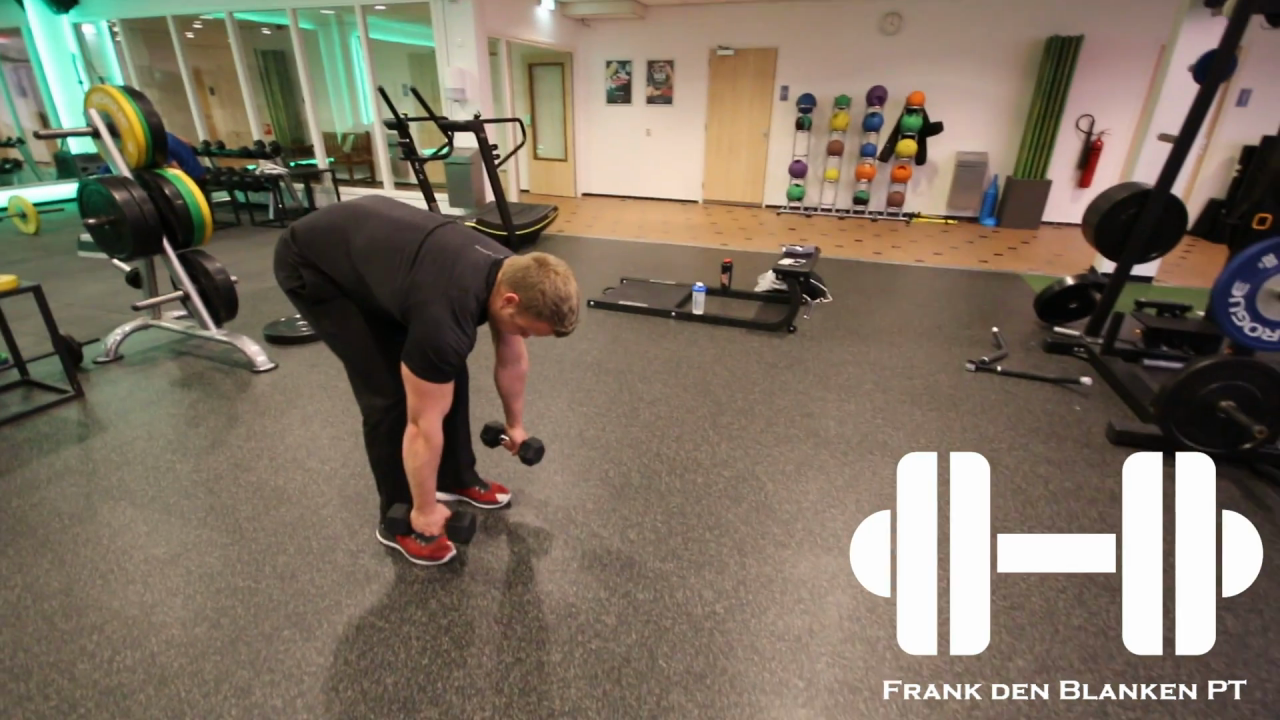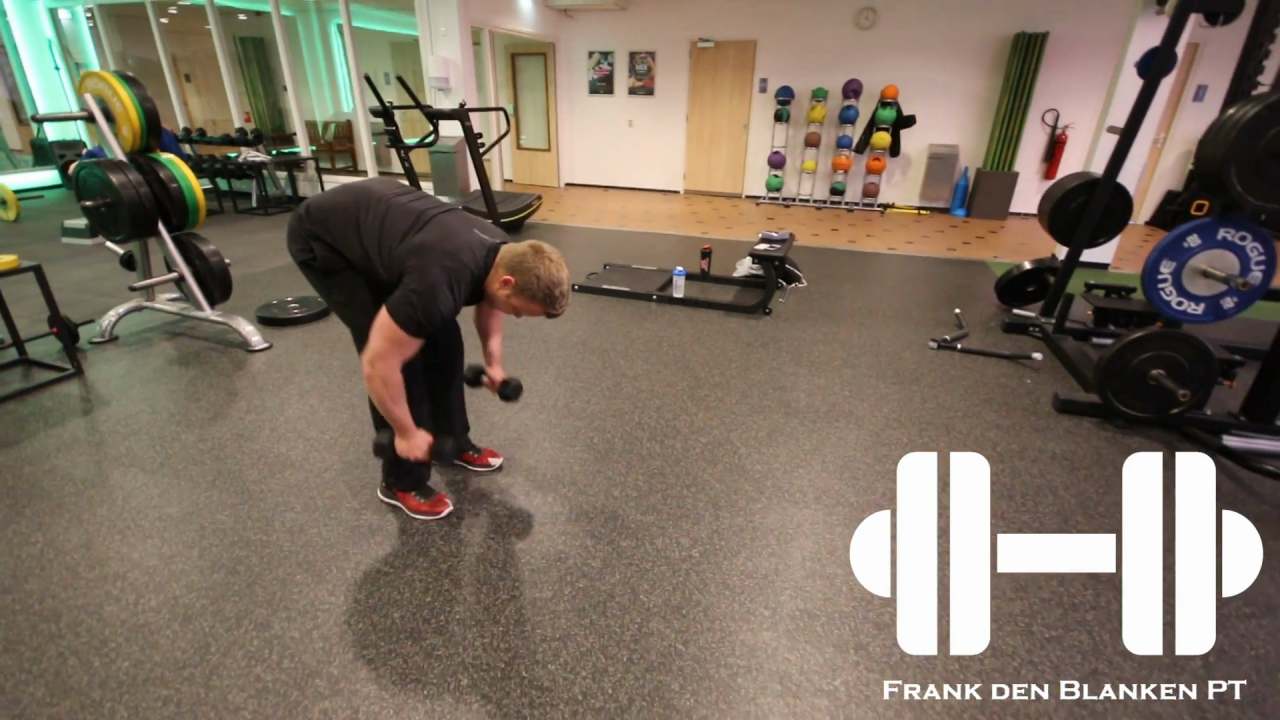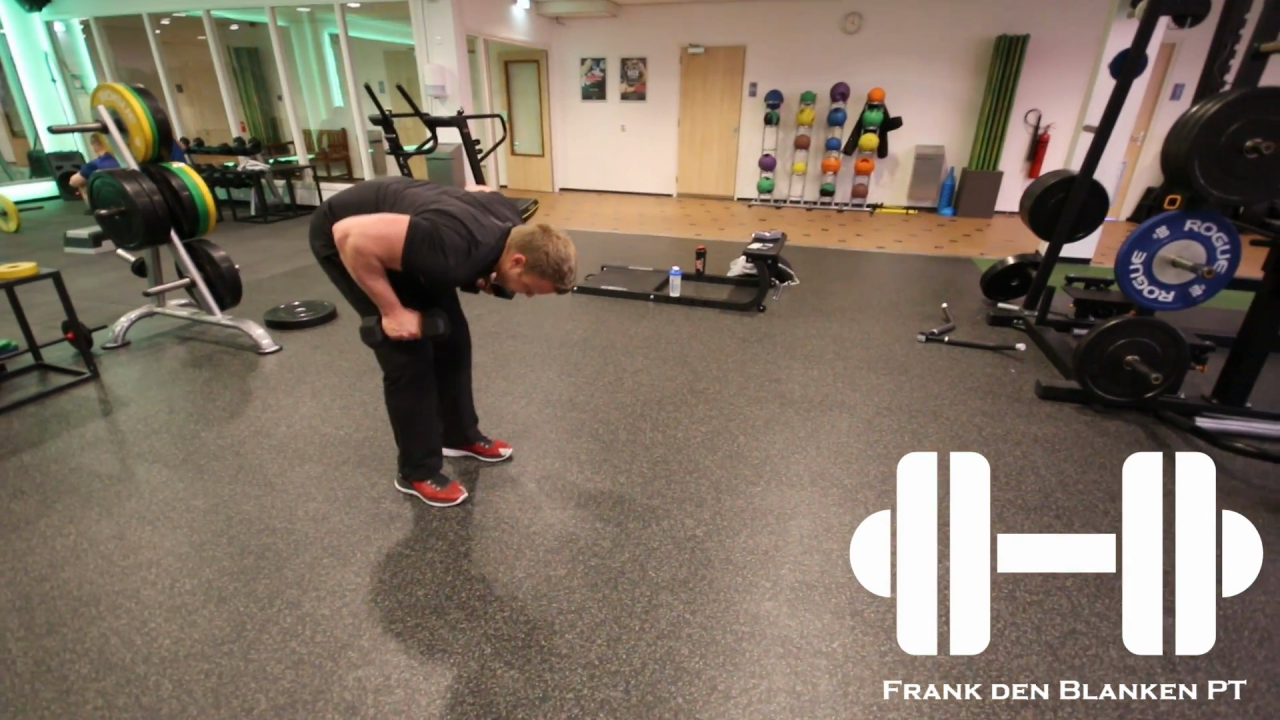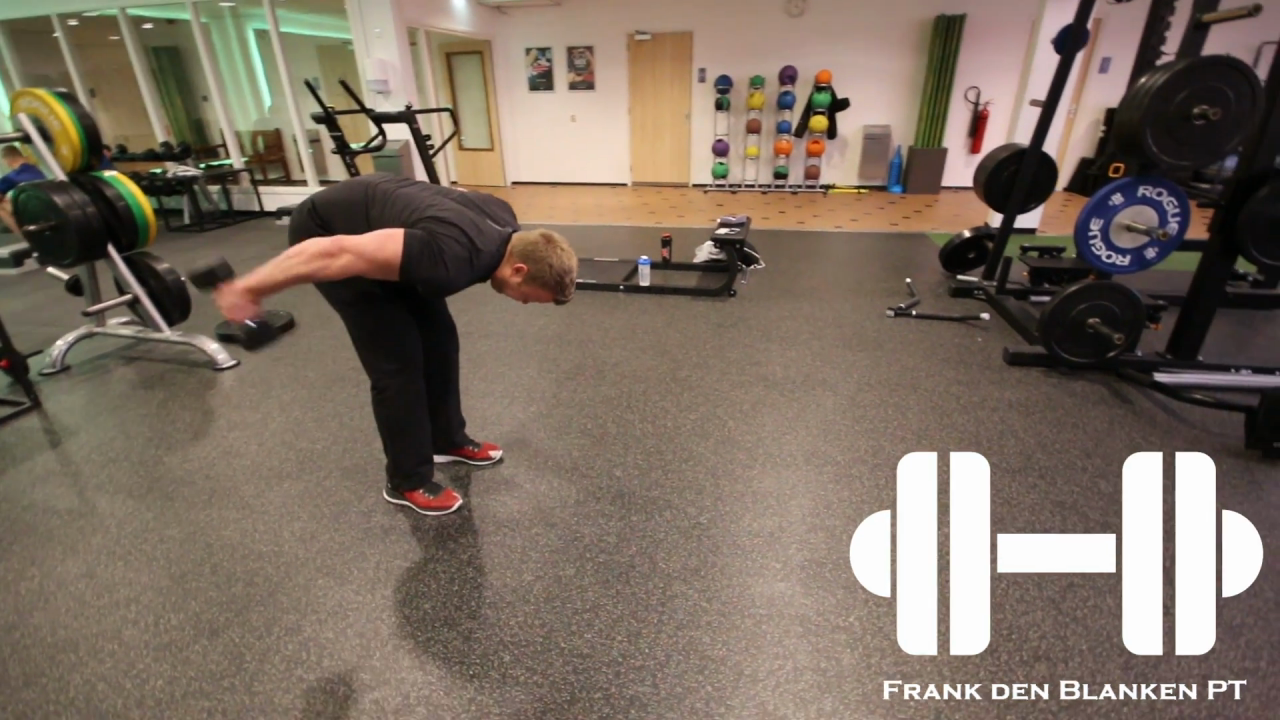
dt=0.7s
person 1, frame 1
left shoulder: (511, 273)
right shoulder: (444, 314)
left elbow: (511, 361)
right elbow: (424, 424)
left wrist: (515, 424)
right wrist: (425, 509)
left hip: (367, 237)
right hip: (312, 264)
left knee: (448, 373)
right knee: (388, 391)
left ankle: (456, 478)
person 1, frame 2
left shoulder: (503, 255)
right shoulder: (439, 285)
left elbow: (488, 306)
right elbow: (377, 365)
left wrist: (493, 362)
right wrist: (407, 434)
left hip: (374, 212)
right hip: (322, 238)
left knee: (443, 340)
right knee: (394, 355)
left ankle: (453, 443)
right ankle: (401, 481)
person 1, frame 3
left shoulder: (511, 224)
right shoulder: (451, 252)
left elbow: (479, 190)
right elbow: (350, 235)
left wrist: (482, 272)
right wrist: (392, 311)
left hip: (392, 214)
right hip: (342, 235)
left knee: (451, 335)
right knee: (408, 352)
left ankle: (461, 436)
right ankle: (418, 472)
person 1, frame 4
left shoulder: (505, 224)
right shoulder: (450, 261)
left elbow: (457, 194)
right elbow: (337, 252)
right wrist: (247, 290)
left hip: (371, 213)
right hip: (326, 229)
left knee: (438, 337)
right knee: (397, 358)
left ankle: (447, 440)
right ankle: (409, 482)
